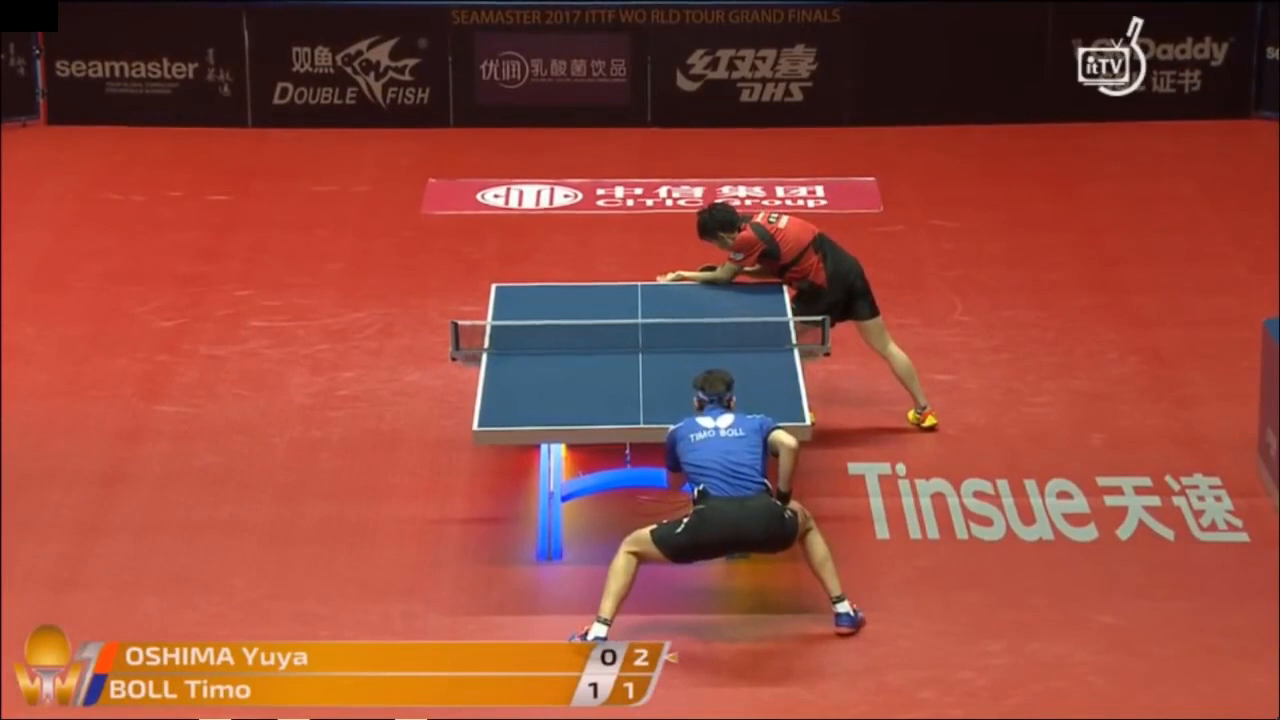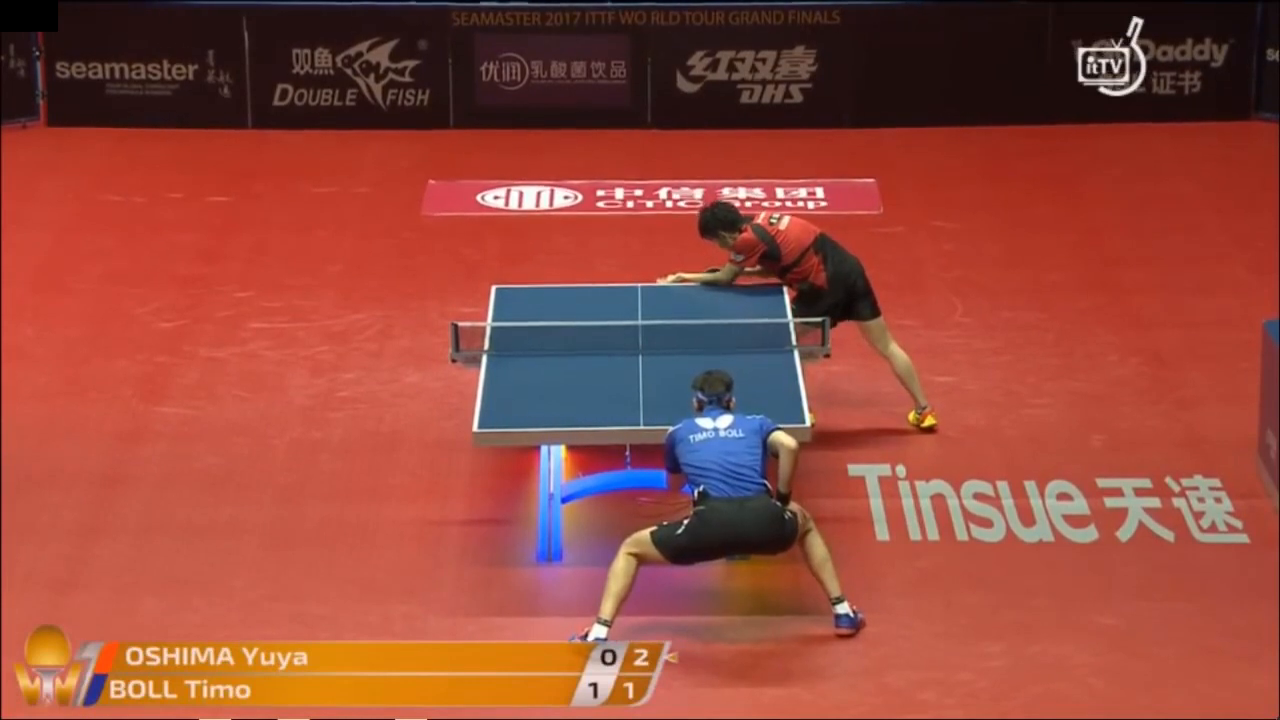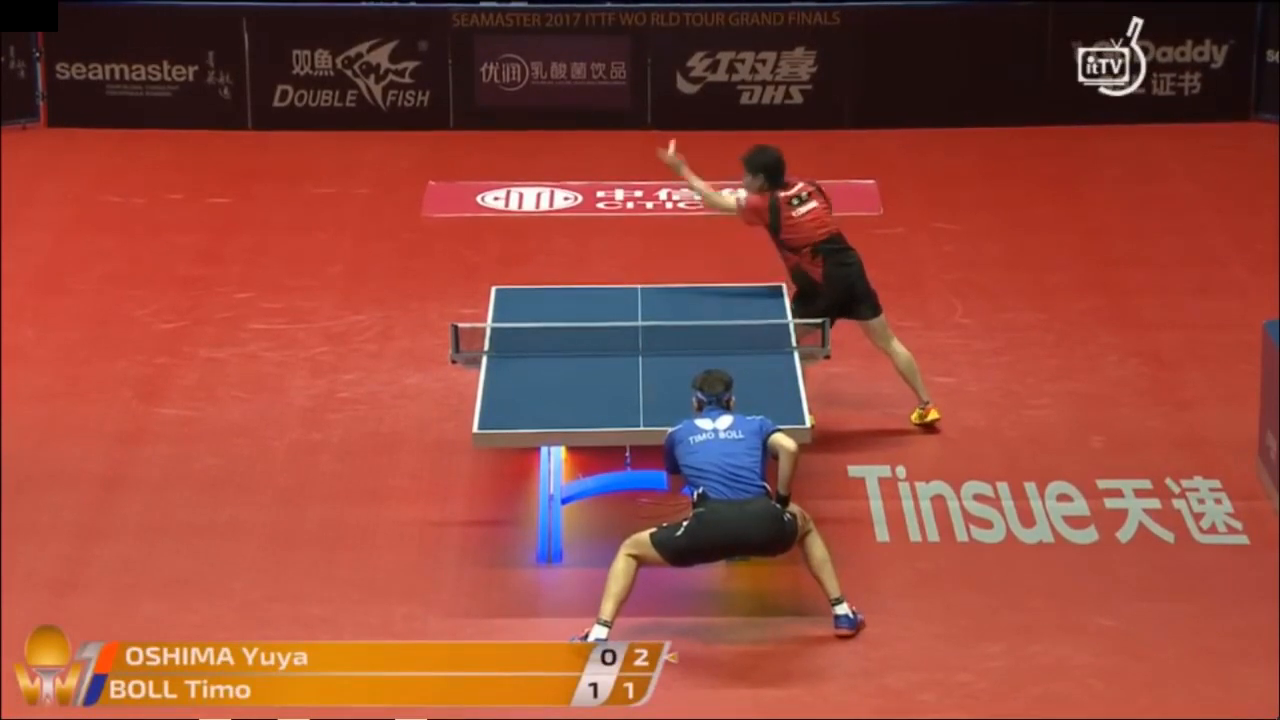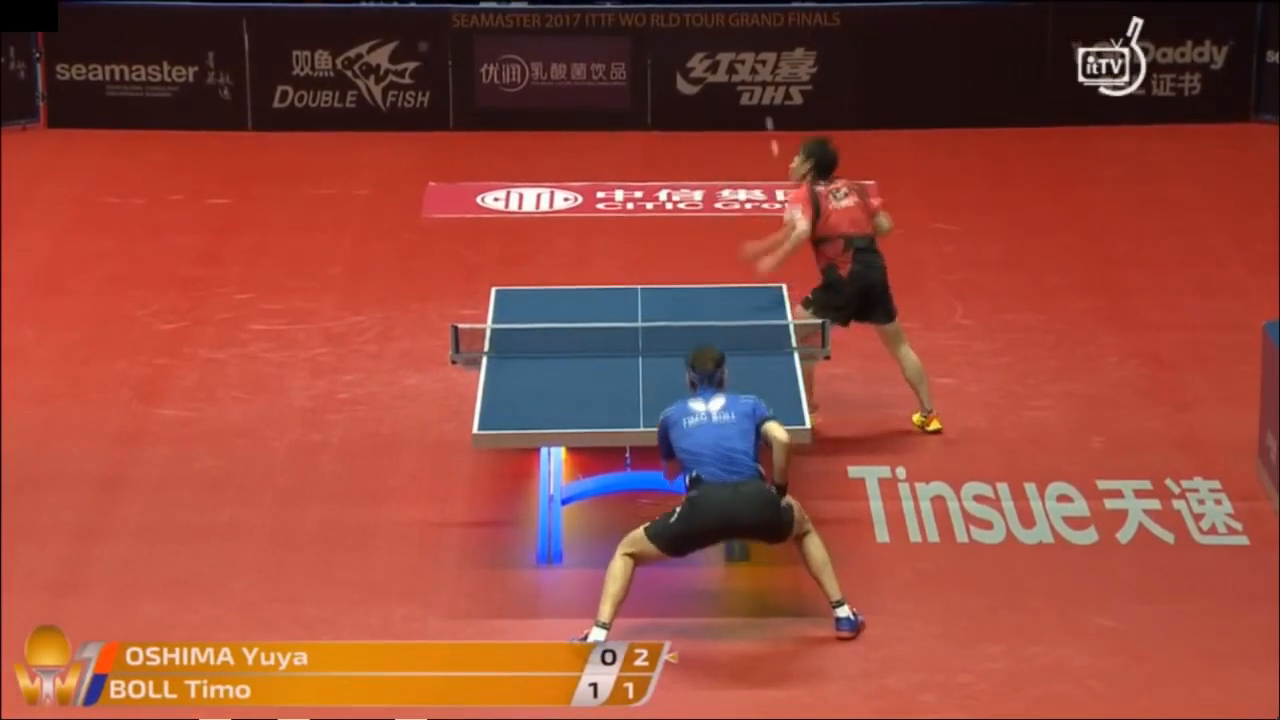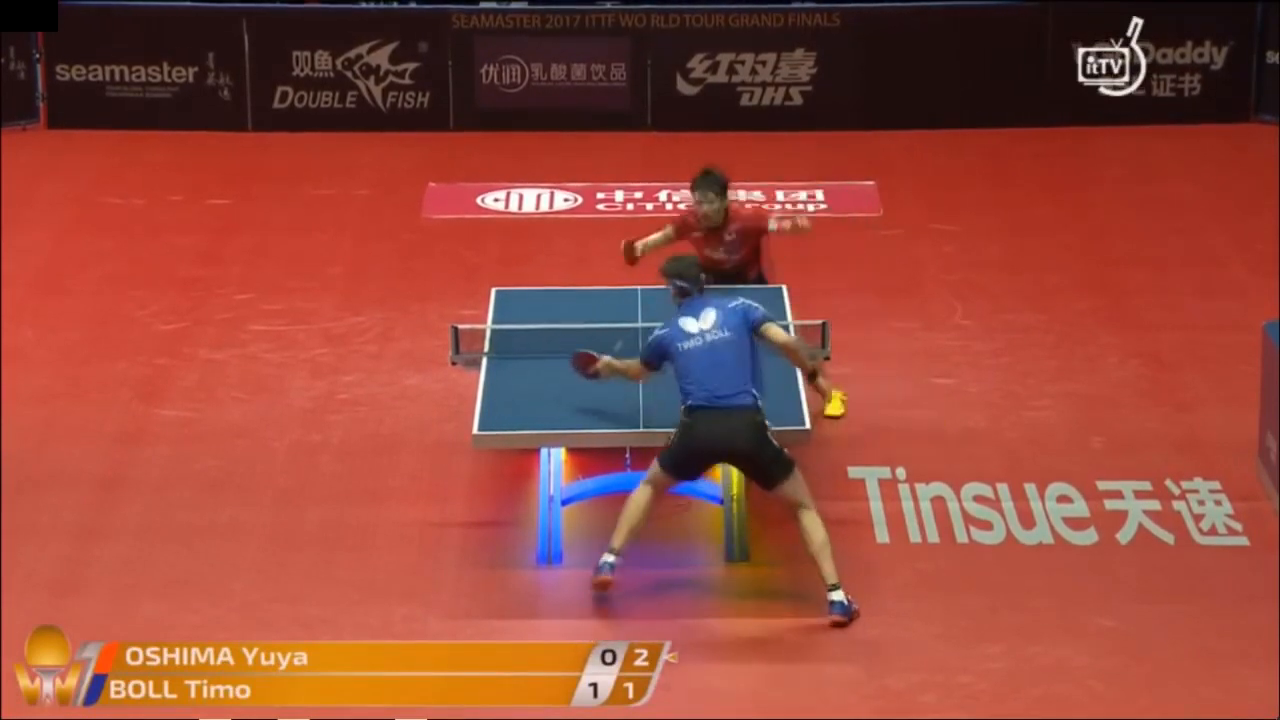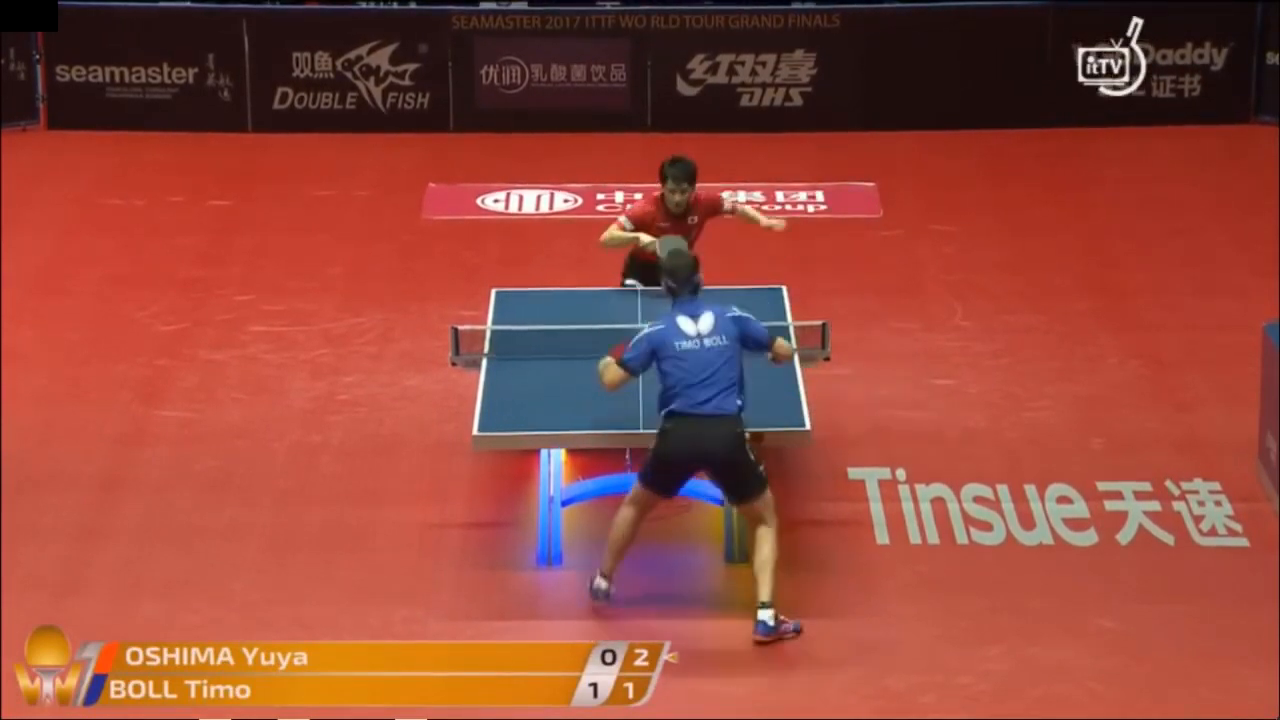
dt=0.7s
person 1, frame 1
left shoulder: (679, 432)
right shoulder: (757, 423)
right elbow: (789, 444)
right wrist: (783, 497)
left hip: (710, 523)
right hip: (763, 520)
left knee: (630, 548)
right knee: (805, 523)
left ankle: (597, 634)
right ankle: (843, 613)
person 1, frame 2
left shoulder: (679, 433)
right shoulder: (756, 423)
right elbow: (789, 446)
right wrist: (783, 499)
left hip: (710, 524)
right hip: (763, 521)
left knee: (630, 549)
right knee: (804, 524)
left ankle: (598, 635)
right ankle: (843, 613)
person 1, frame 3
left shoulder: (678, 434)
right shoulder: (756, 424)
right elbow: (789, 448)
right wrist: (782, 500)
left hip: (709, 526)
right hip: (763, 523)
left knee: (630, 550)
right knee: (804, 525)
left ankle: (599, 636)
right ankle: (842, 615)
person 1, frame 4
left shoulder: (671, 415)
right shoulder: (749, 404)
left elbow: (671, 472)
right elbow: (781, 440)
right wrist: (780, 490)
left hip: (704, 507)
right hip: (756, 503)
left knee: (627, 550)
right knee: (803, 529)
left ankle: (598, 635)
right ankle: (843, 615)
person 1, frame 5
left shoulder: (666, 333)
right shoulder: (739, 308)
left elbow: (638, 371)
right elbow: (785, 340)
left wrist: (608, 366)
right wrist: (813, 372)
left hip: (698, 428)
right hip: (746, 425)
left knee: (649, 486)
right knee: (803, 506)
left ankle: (609, 563)
right ankle: (837, 598)
person 1, frame 6
left shoulder: (656, 332)
right shoulder: (732, 318)
left elbow: (611, 381)
right elbow: (785, 351)
left wrist: (606, 364)
right wrist: (773, 353)
left hip: (678, 437)
right hip: (726, 436)
left knee: (634, 505)
right knee: (766, 522)
left ankle: (603, 583)
right ankle: (767, 617)
person 2, frame 1
left shoulder: (748, 238)
right shoulder: (762, 220)
left elbow: (723, 277)
left wrist: (681, 275)
right wrist: (744, 269)
left hip: (825, 285)
right hip: (848, 268)
right knee: (885, 346)
right ankle: (923, 410)
person 2, frame 2
left shoulder: (748, 239)
right shoulder: (764, 218)
left elbow: (725, 278)
left wrist: (682, 277)
right wrist: (752, 270)
left hip: (826, 285)
right hip: (850, 267)
right knee: (886, 346)
right ankle: (923, 410)
person 2, frame 3
left shoulder: (765, 205)
right shoulder: (810, 189)
left elbow: (717, 202)
left wrist: (682, 170)
left hip: (821, 283)
right hip: (851, 268)
right knee: (887, 342)
right ankle: (925, 406)
person 2, frame 4
left shoulder: (804, 193)
right shoulder: (855, 189)
left elbow: (802, 230)
right elbow: (885, 226)
left wrist: (773, 256)
left hip: (842, 277)
right hip: (873, 270)
left knee: (799, 337)
right knee: (898, 346)
left ankle: (806, 410)
right ankle: (928, 413)
person 2, frame 5
left shoulder: (747, 218)
right shoulder: (689, 220)
left elbow: (785, 226)
right elbow: (666, 236)
left wrist: (798, 224)
right wrist: (643, 244)
left hip: (750, 282)
right hip: (713, 280)
left ankle: (828, 393)
person 2, frame 6
left shoulder: (703, 202)
right shoulder: (646, 208)
left elbow: (739, 209)
right elbow: (606, 239)
left wrist: (763, 220)
right wrist: (637, 237)
right hip: (642, 269)
